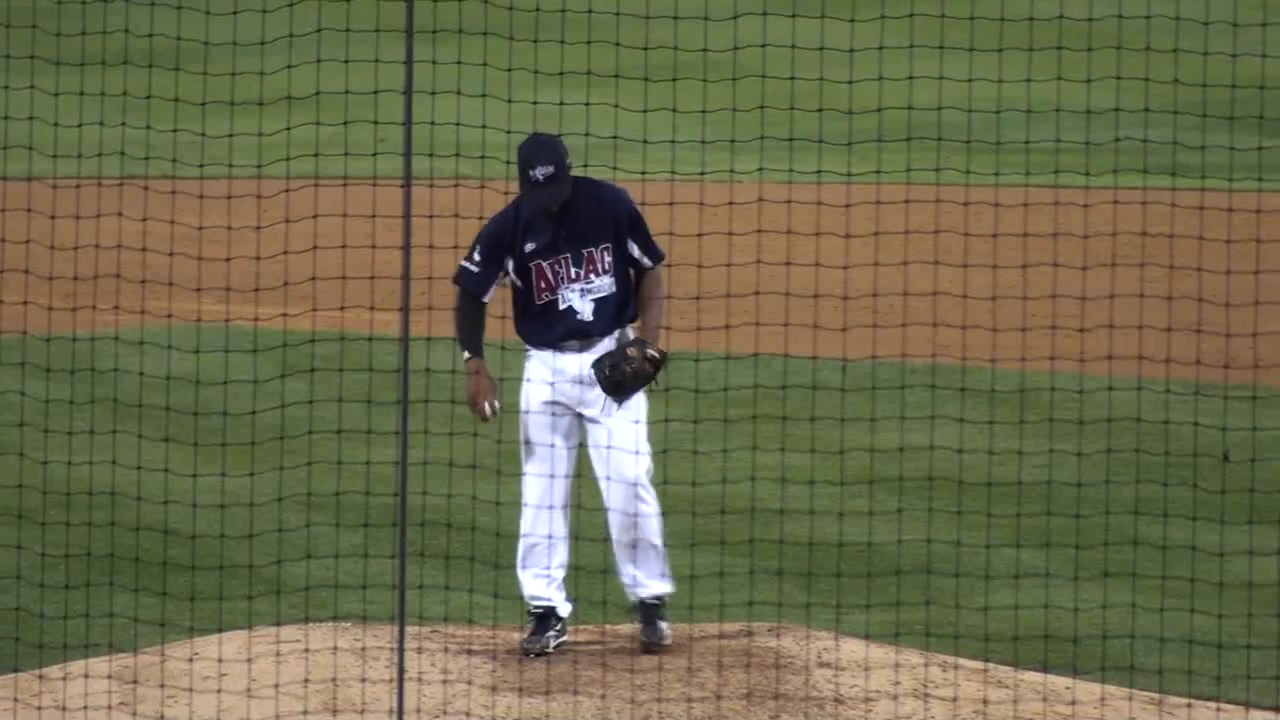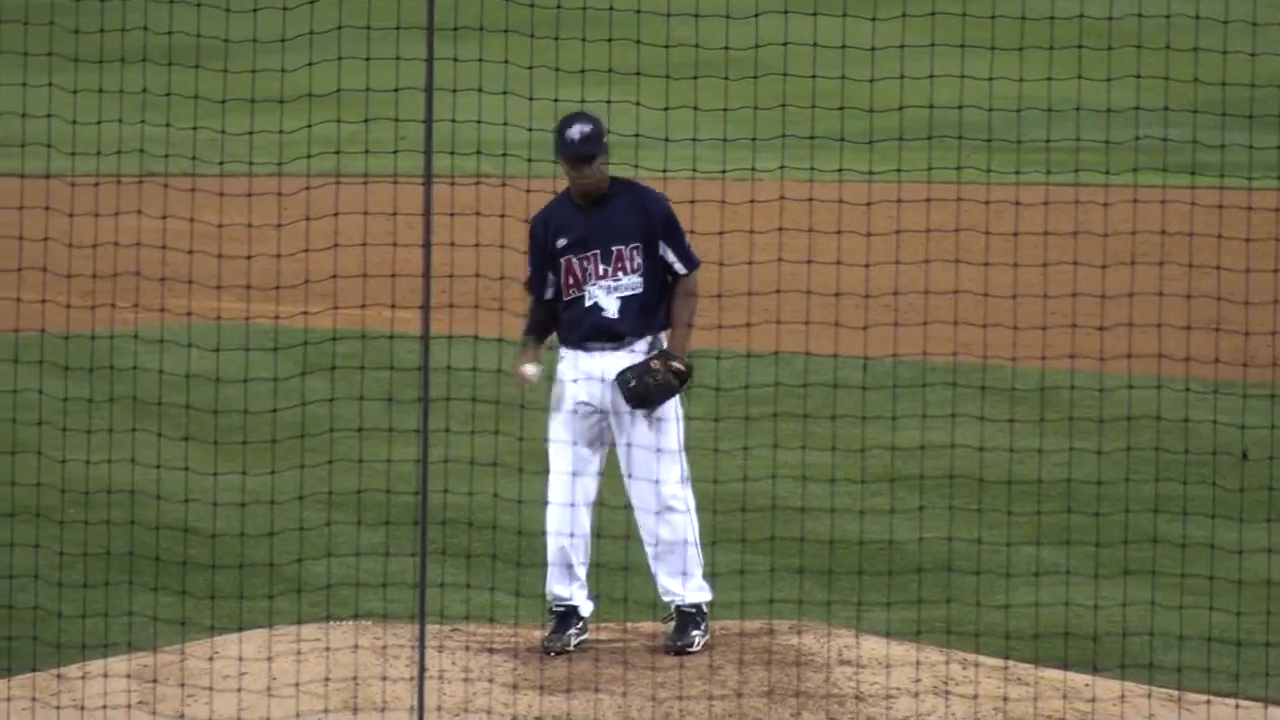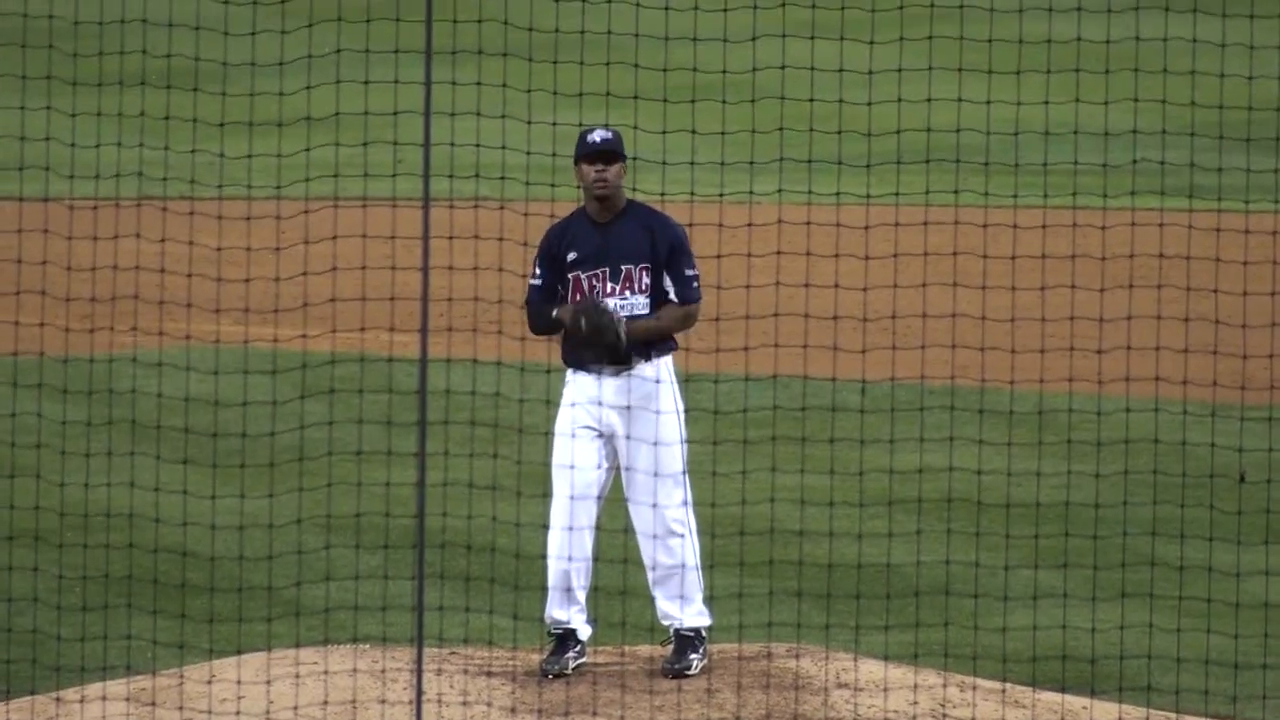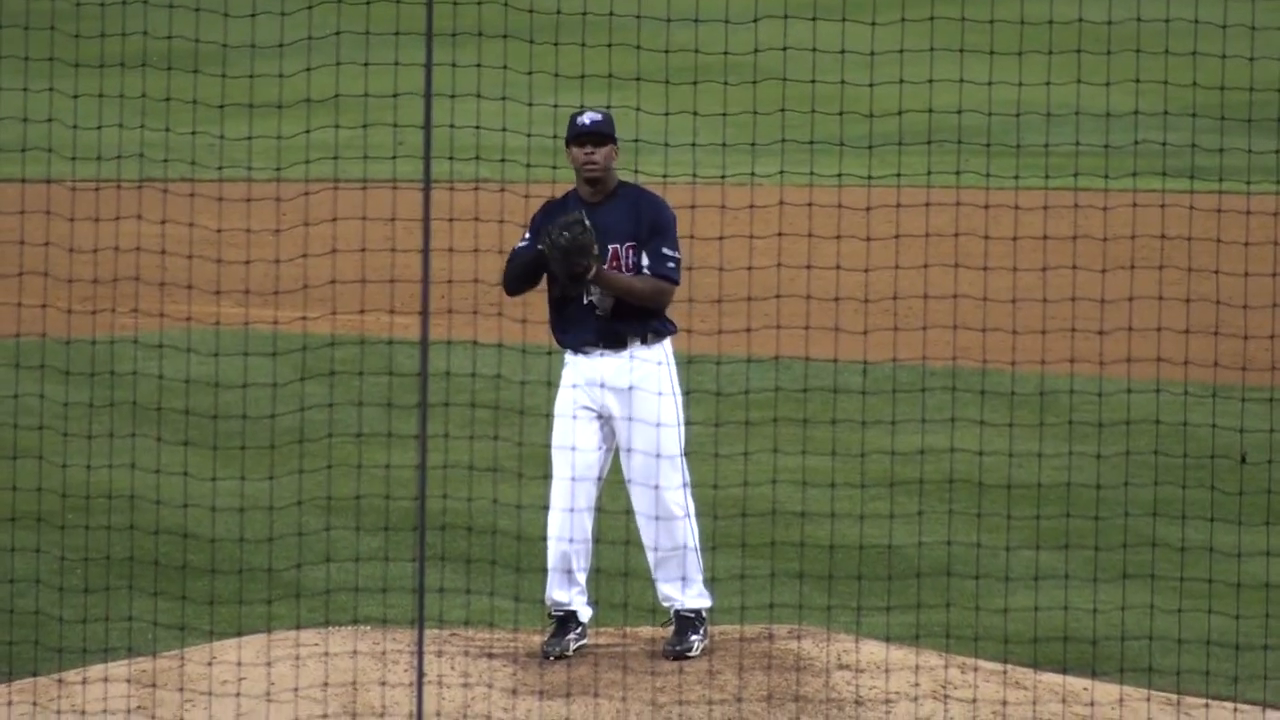
dt=0.4s
person 1, frame 1
left shoulder: (611, 204)
right shoulder: (507, 226)
left elbow: (649, 269)
right elbow: (471, 294)
left wrist: (650, 335)
right wrist: (473, 364)
left hip: (610, 358)
right hip: (546, 366)
left knee: (628, 483)
right knee: (542, 491)
left ankle: (649, 597)
right ankle: (548, 610)
person 1, frame 2
left shoulder: (648, 206)
right shoulder: (547, 224)
left elbow: (685, 280)
right elbow: (544, 301)
left wrist: (677, 349)
right wrist: (530, 343)
left hip: (642, 360)
right hip: (578, 368)
left knee: (662, 488)
right knee: (567, 492)
left ankle: (690, 606)
right ankle: (570, 609)
person 1, frame 3
left shoulder: (660, 230)
right shoulder: (559, 238)
left elbow: (687, 309)
right elbow: (536, 316)
left wrist: (629, 329)
right wrist: (564, 316)
left hip: (647, 383)
right hip: (583, 386)
left knee: (664, 511)
right knee: (569, 512)
left ankle: (689, 630)
right ankle: (569, 631)
person 1, frame 4
left shoulder: (649, 209)
right shoulder: (552, 215)
left elbow: (662, 291)
right elbow: (512, 283)
left wrist: (599, 273)
right wrist: (546, 253)
left hip: (645, 363)
right hip: (581, 368)
left knee: (662, 490)
right knee: (569, 494)
left ankle: (690, 611)
right ankle: (569, 614)
